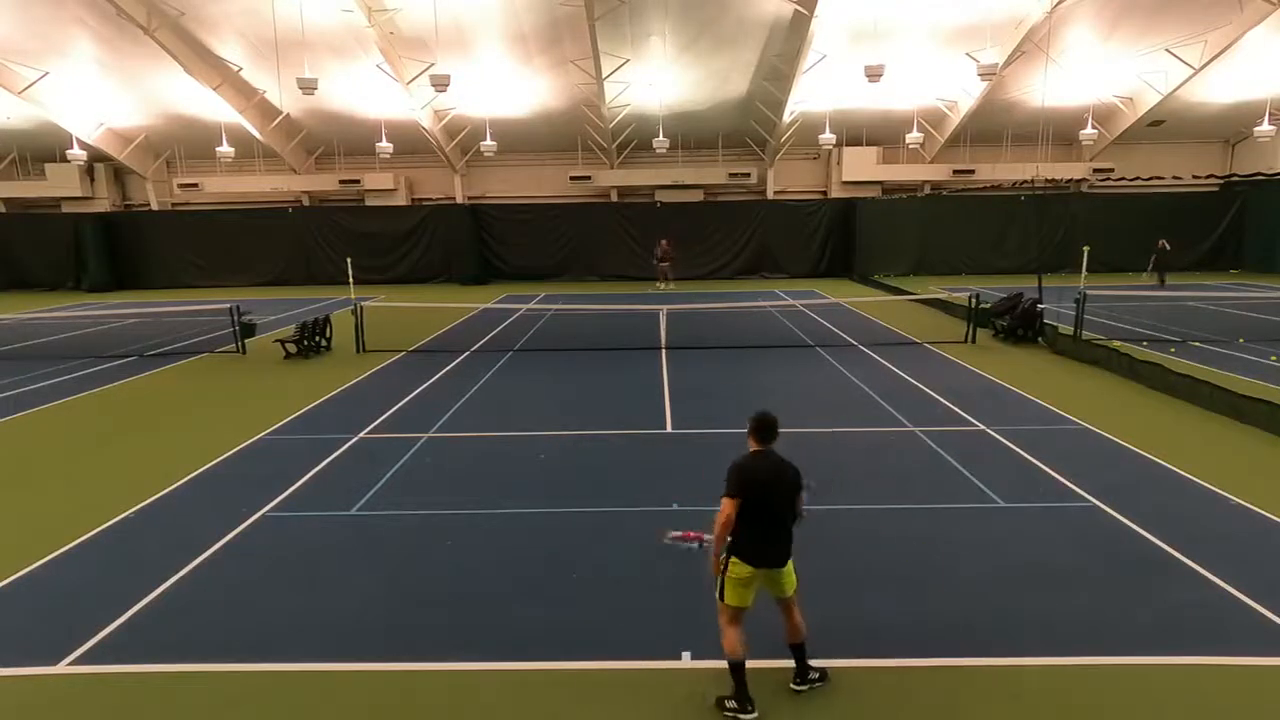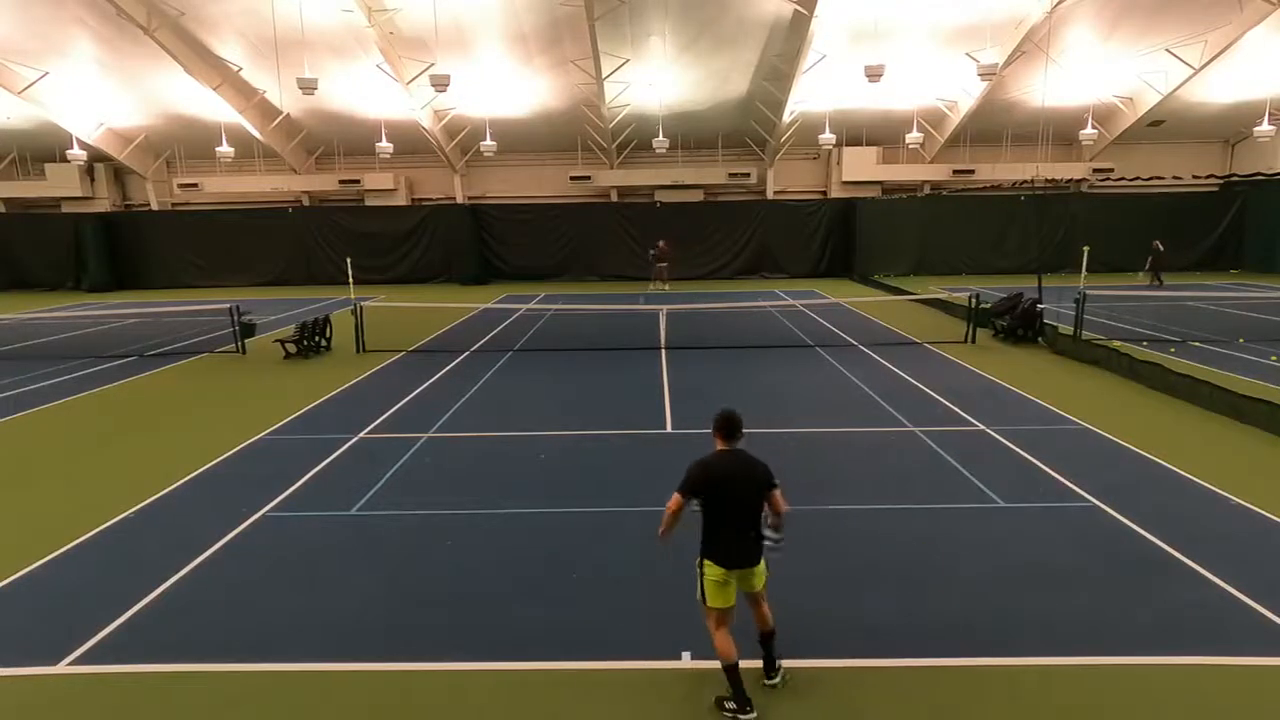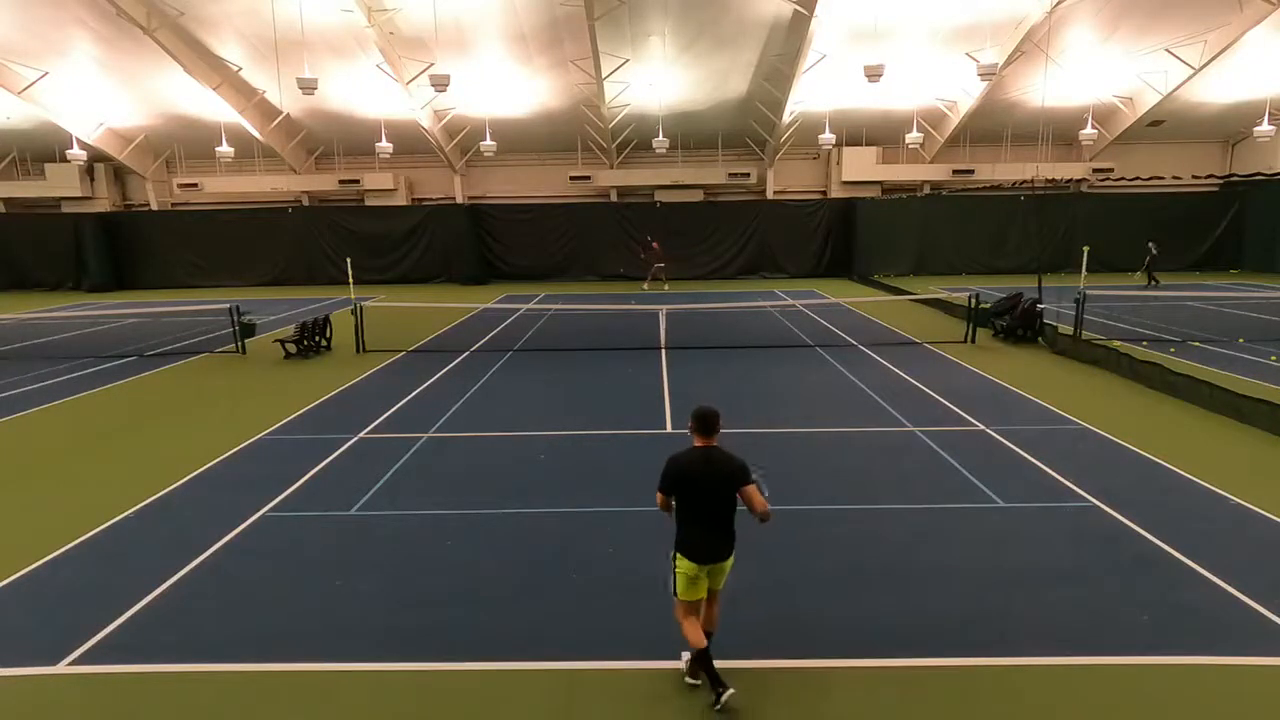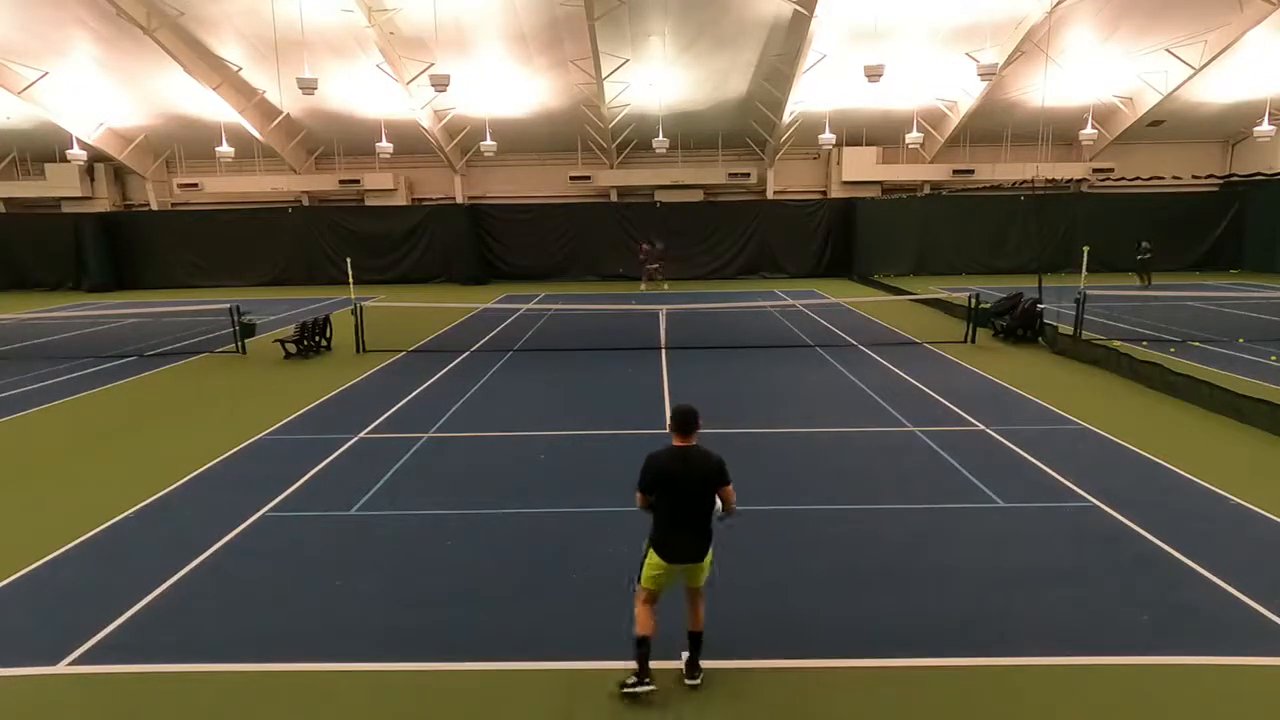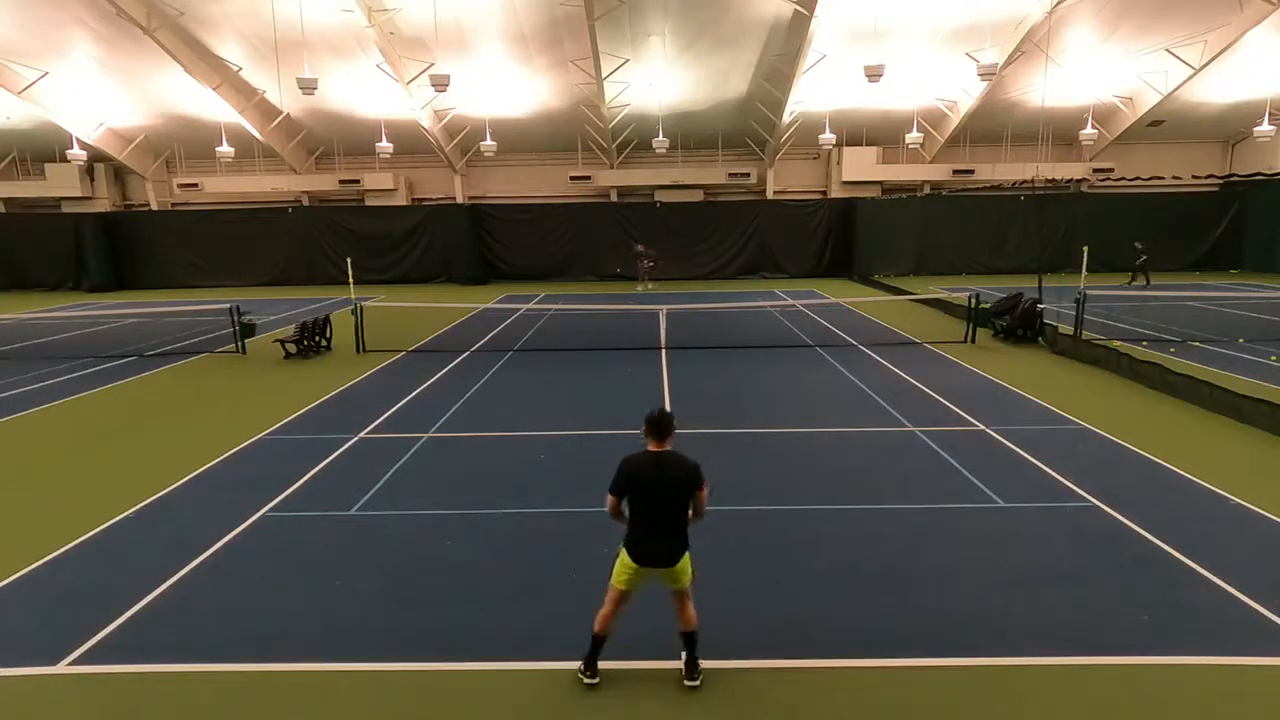
dt=0.2s
person 1, frame 1
left shoulder: (742, 467)
right shoulder: (791, 470)
left elbow: (726, 516)
right elbow: (797, 513)
left wrist: (716, 555)
left hip: (743, 557)
right hip: (780, 556)
left knee: (729, 622)
right knee: (789, 609)
right ankle: (803, 672)
person 1, frame 2
left shoulder: (703, 467)
right shoulder: (759, 467)
left elbow: (674, 508)
right elbow: (780, 511)
left wrist: (664, 529)
right wrist: (775, 527)
left hip: (717, 558)
right hip: (752, 555)
left knee: (719, 626)
right knee: (758, 601)
right ankle: (771, 667)
person 1, frame 3
left shoulder: (676, 463)
right shoulder: (735, 464)
left elbow: (663, 505)
right elbow: (761, 509)
right wrist: (764, 514)
left hip: (689, 552)
right hip: (724, 550)
left knee: (687, 617)
right knee: (710, 601)
left ankle: (718, 684)
right ankle: (697, 667)
person 1, frame 4
left shoulder: (654, 461)
right shoulder: (714, 462)
left elbow: (642, 504)
right elbow: (729, 507)
right wrist: (723, 512)
left hip: (663, 548)
right hip: (699, 549)
left knee: (644, 604)
right knee: (695, 601)
left ankle: (642, 674)
right ankle: (693, 667)
person 1, frame 5
left shoulder: (629, 465)
right shoulder: (690, 467)
left elbow: (612, 509)
right elbow: (700, 511)
left hip: (636, 551)
right hip: (675, 552)
left knee: (612, 603)
right knee: (684, 601)
left ankle: (591, 666)
right ankle: (692, 667)
